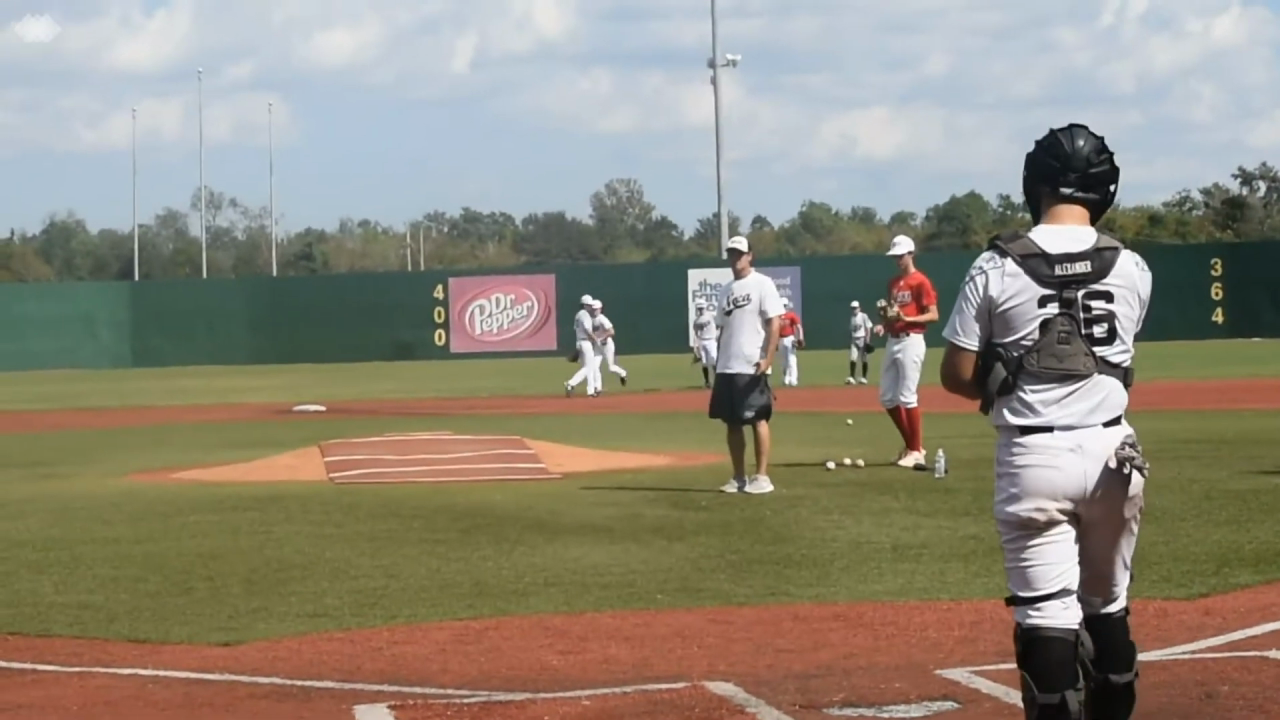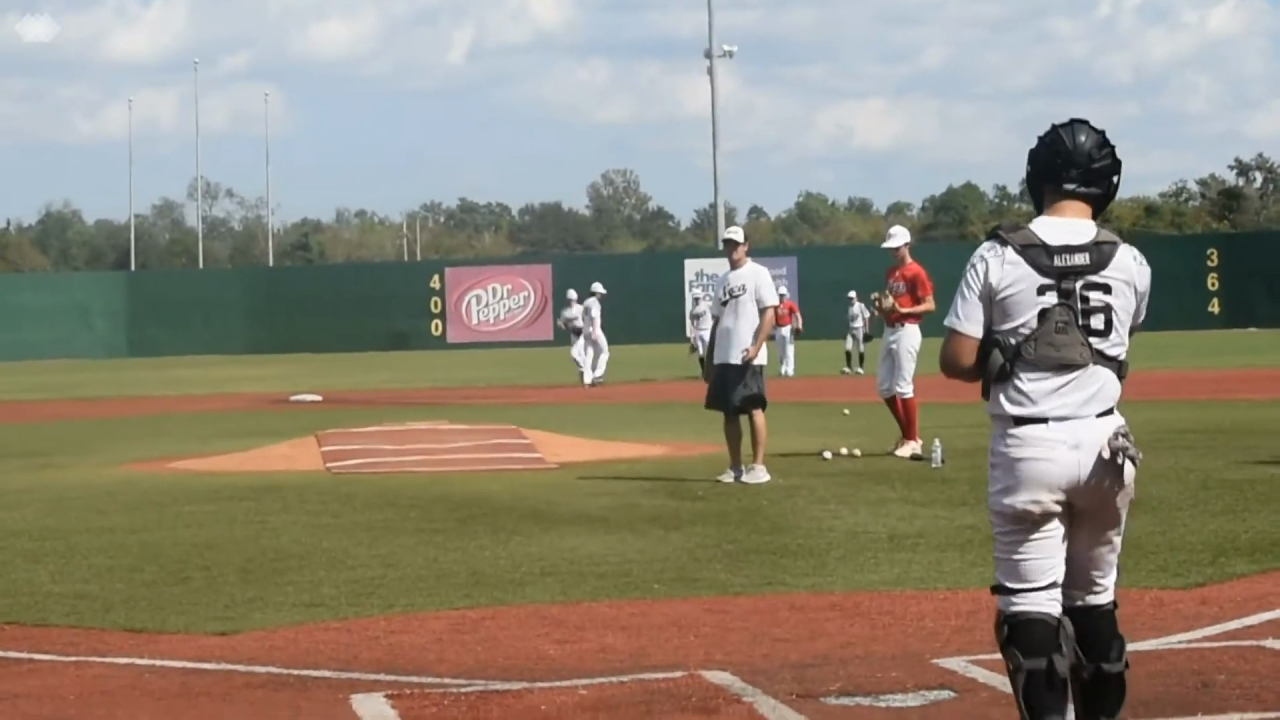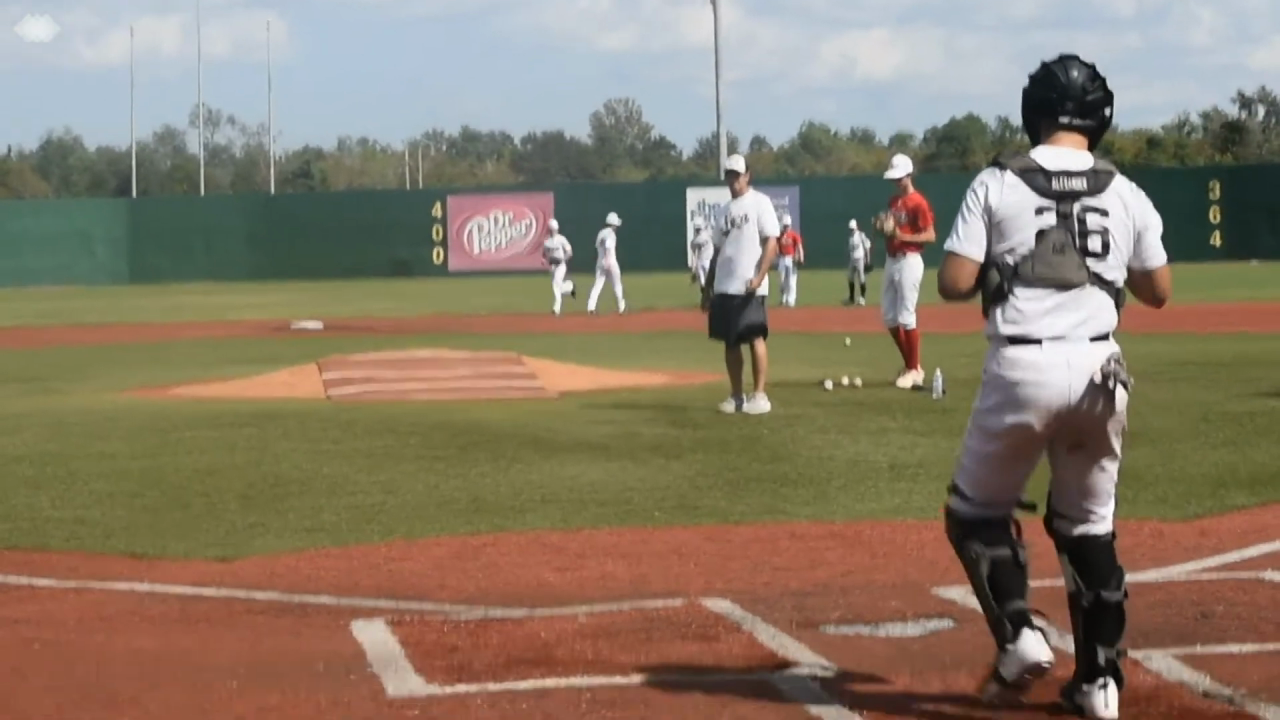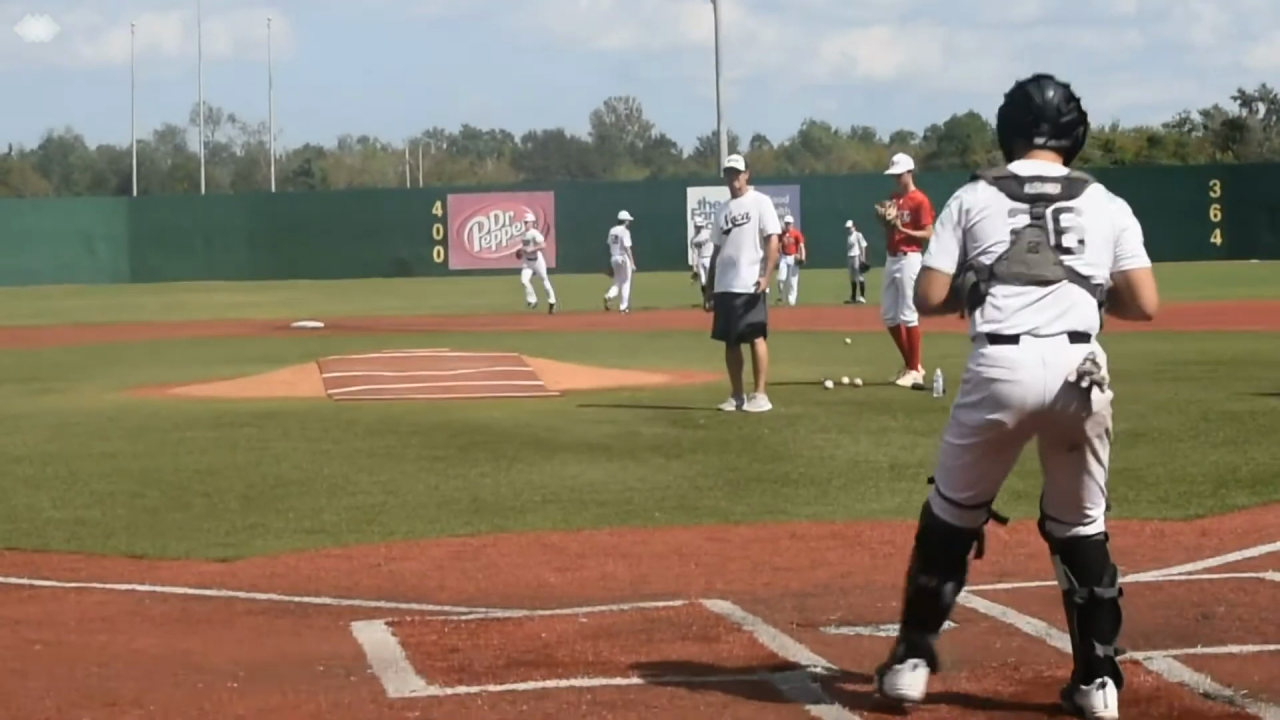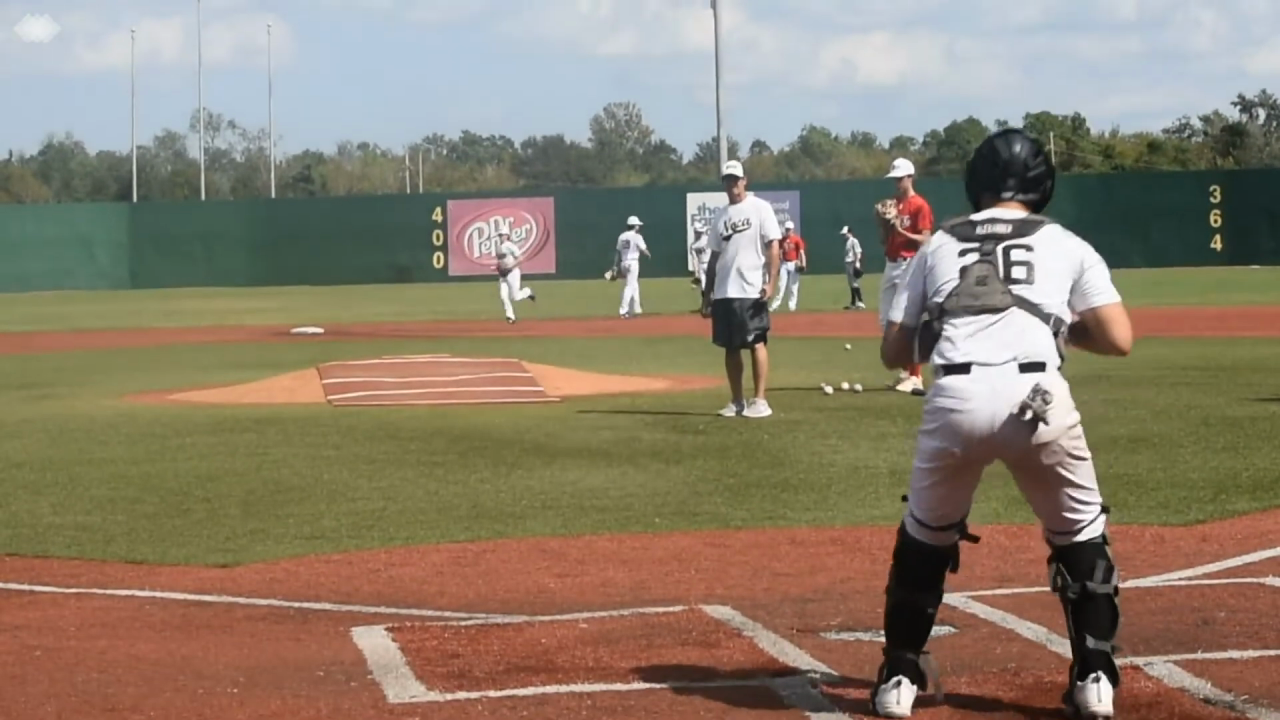
dt=0.2s
person 1, frame 1
left shoulder: (996, 266)
right shoulder: (1133, 269)
left elbow: (957, 374)
left hip: (1033, 457)
right hip: (1109, 453)
left knee: (1046, 617)
right knee: (1105, 609)
person 1, frame 2
left shoulder: (998, 255)
right shoulder: (1129, 262)
left elbow: (957, 359)
left hip: (1028, 449)
right hip: (1104, 447)
left knee: (1029, 602)
right knee: (1093, 597)
person 1, frame 3
left shoulder: (995, 184)
right shoulder: (1128, 195)
left elbow: (954, 283)
right elbow: (1158, 292)
left hip: (1021, 369)
right hip: (1097, 369)
left knee: (975, 512)
right knee: (1089, 527)
left ankle: (1019, 635)
person 1, frame 4
left shoulder: (973, 197)
right shoulder: (1105, 204)
left elbow: (931, 297)
right elbow: (1144, 305)
left hip: (998, 369)
right hip: (1076, 370)
left knee: (952, 516)
right knee: (1080, 527)
left ankle: (913, 657)
person 1, frame 5
left shoulder: (938, 245)
right shoulder: (1068, 245)
left elbow: (893, 352)
right elbow: (1119, 340)
left hip: (955, 399)
right hip: (1036, 398)
left knee: (925, 535)
right knee: (1080, 532)
person 2, frame 1
left shoulder: (762, 284)
right shoulder: (726, 290)
left elbow: (775, 324)
left wrist: (767, 358)
right wrist: (717, 367)
left hip: (752, 368)
right hip: (727, 368)
left knee: (758, 419)
right knee: (732, 422)
left ankle: (762, 476)
right ankle: (739, 477)
person 2, frame 2
left shoulder: (758, 273)
right shoulder: (723, 280)
left elbow: (769, 313)
left wrist: (756, 346)
right wrist: (710, 359)
left hip: (747, 358)
right hip: (724, 358)
left knee: (754, 409)
right knee: (729, 412)
left ankle: (758, 466)
right ankle: (736, 466)
person 2, frame 3
left shoulder: (760, 203)
right shoulder: (725, 210)
left elbow: (771, 244)
left wrist: (760, 276)
right wrist: (708, 288)
left hip: (749, 287)
right hip: (724, 288)
left knee: (755, 338)
right knee: (729, 341)
left ankle: (759, 395)
right ankle: (737, 395)
person 2, frame 4
left shoulder: (760, 202)
right shoulder: (723, 209)
left elbow: (773, 242)
left wrist: (767, 276)
right wrist: (710, 288)
left hip: (750, 286)
right hip: (724, 287)
left knee: (756, 338)
right knee: (730, 341)
left ankle: (760, 395)
right ankle: (737, 395)
person 2, frame 5
left shoulder: (760, 207)
right shoulder: (721, 215)
left elbow: (774, 247)
left wrist: (771, 283)
right wrist: (707, 293)
left hip: (752, 291)
right hip: (724, 293)
left knee: (756, 344)
right knee: (730, 347)
left ankle: (760, 400)
right ankle: (737, 401)
person 3, frame 1
left shoulder: (921, 282)
right shoulder: (893, 282)
left elbow: (934, 315)
left wrist: (907, 319)
right wrist: (884, 323)
left hip: (911, 342)
right hip: (892, 342)
left knee: (907, 396)
right knee: (887, 397)
left ankle: (917, 451)
right ankle: (910, 445)
person 3, frame 2
left shoulder: (916, 272)
right shoulder: (891, 272)
left elbow: (930, 306)
left wrist: (901, 309)
right wrist: (881, 306)
left hip: (906, 332)
right hip: (889, 331)
left knee: (903, 386)
right knee: (884, 387)
left ankle: (912, 440)
right ankle: (907, 436)
person 3, frame 3
left shoulder: (918, 202)
right shoulder: (893, 201)
left elbow: (930, 237)
left wrist: (901, 236)
left hip: (908, 262)
right hip: (891, 261)
left knee: (906, 317)
right knee: (889, 317)
left ankle: (914, 372)
right ankle: (910, 366)
person 3, frame 4
left shoulder: (920, 200)
right shoulder: (892, 199)
left elbow: (929, 235)
left wrist: (902, 229)
right wrist: (885, 221)
left hip: (910, 260)
right hip: (891, 260)
left knee: (908, 315)
right knee: (889, 316)
left ankle: (915, 371)
right ankle: (911, 365)
person 3, frame 5
left shoulder: (920, 205)
left elbow: (925, 240)
left wrist: (901, 230)
right wrist: (884, 223)
left hip: (910, 266)
right hip: (891, 265)
right knee: (886, 319)
left ankle: (916, 377)
right ankle: (906, 370)
